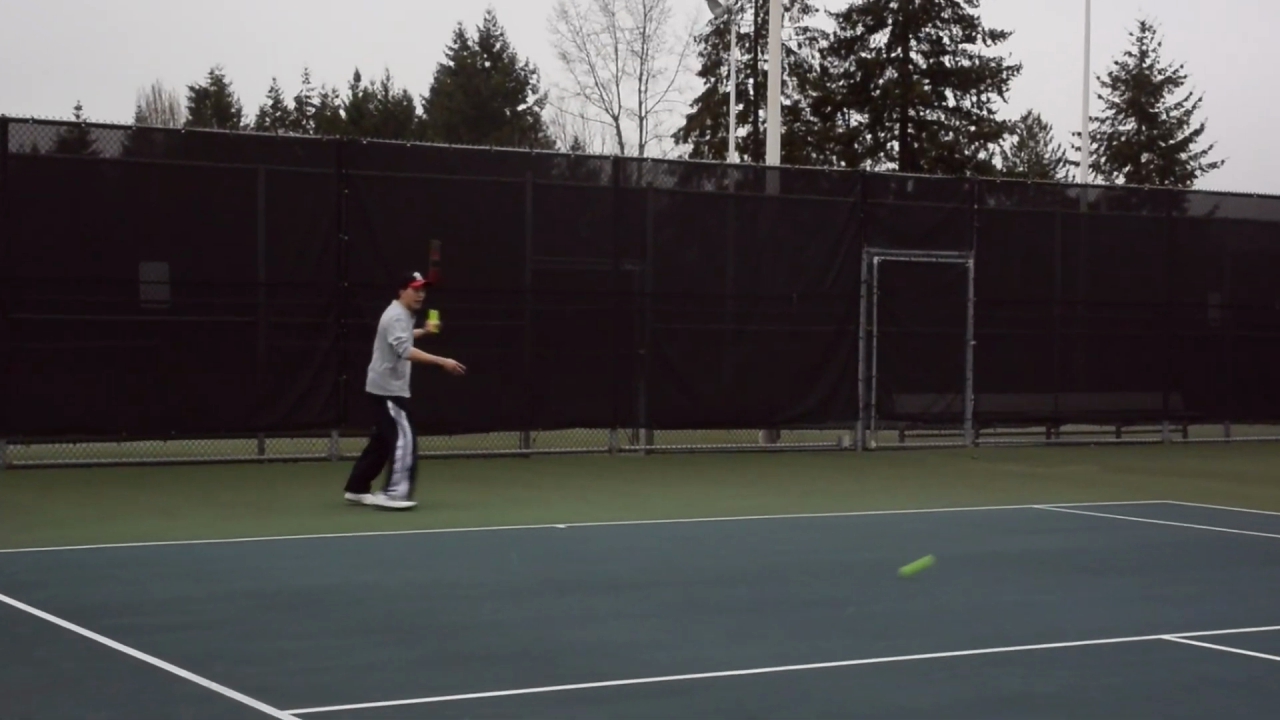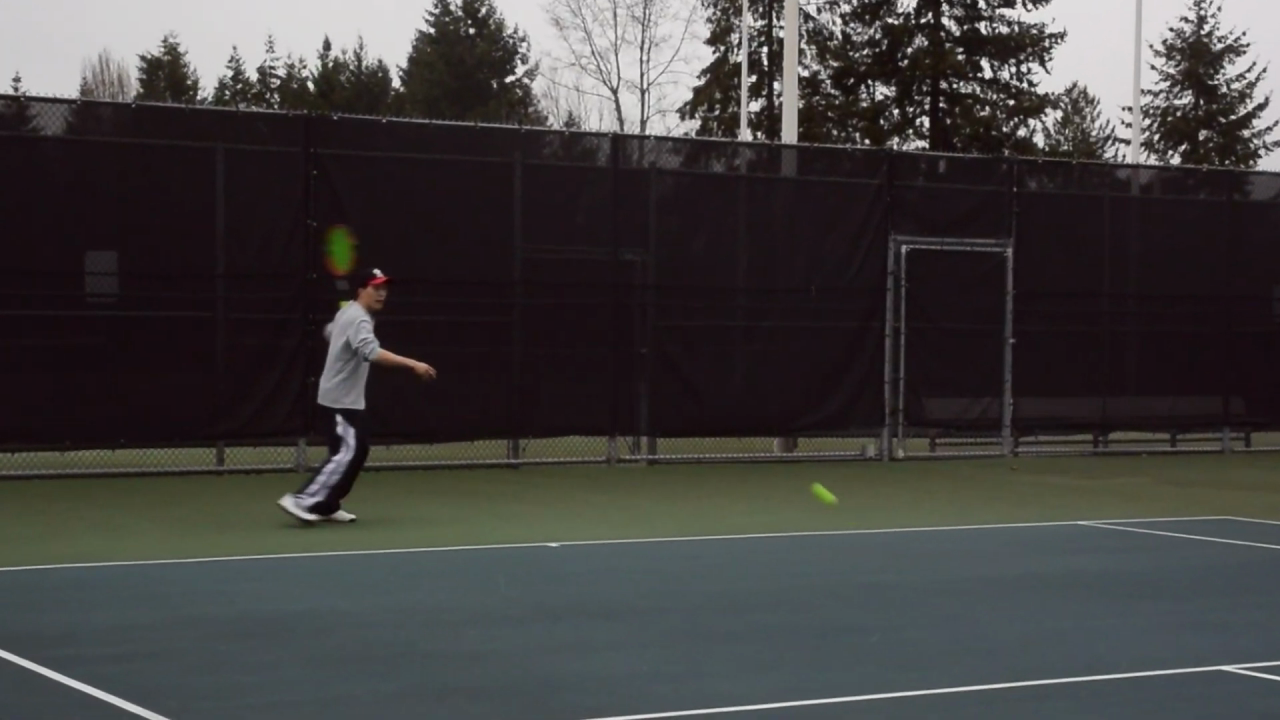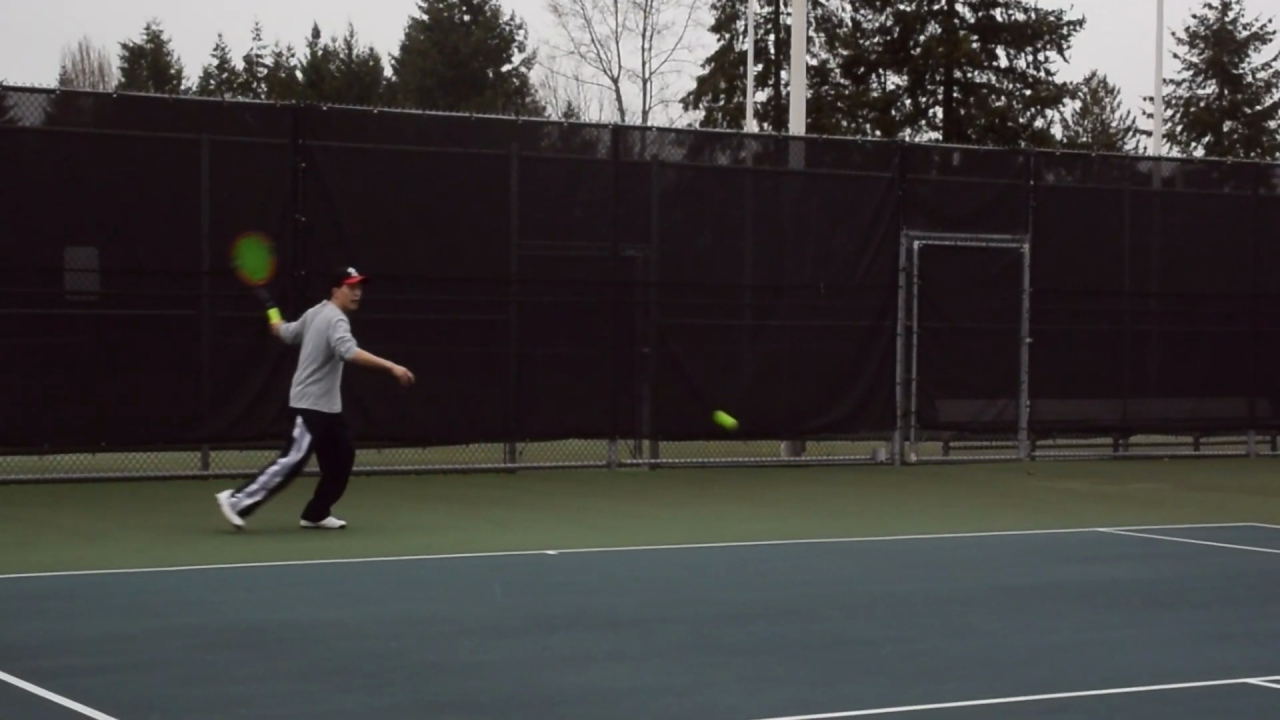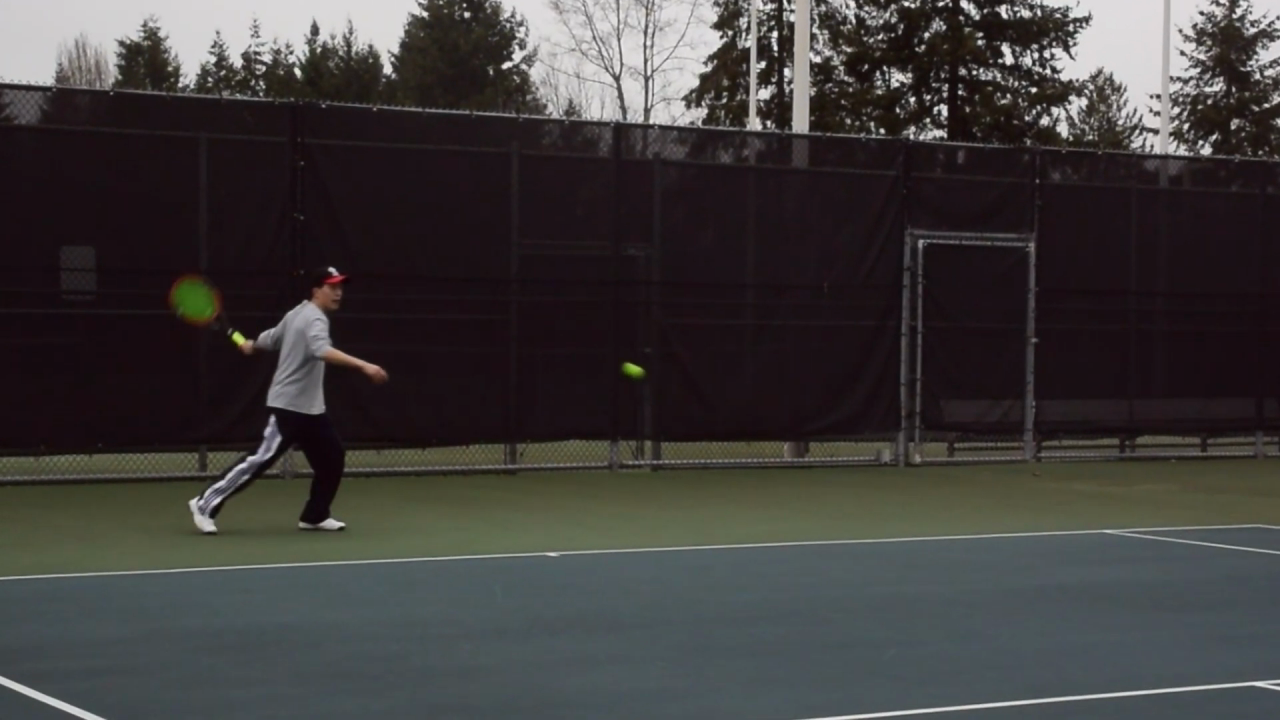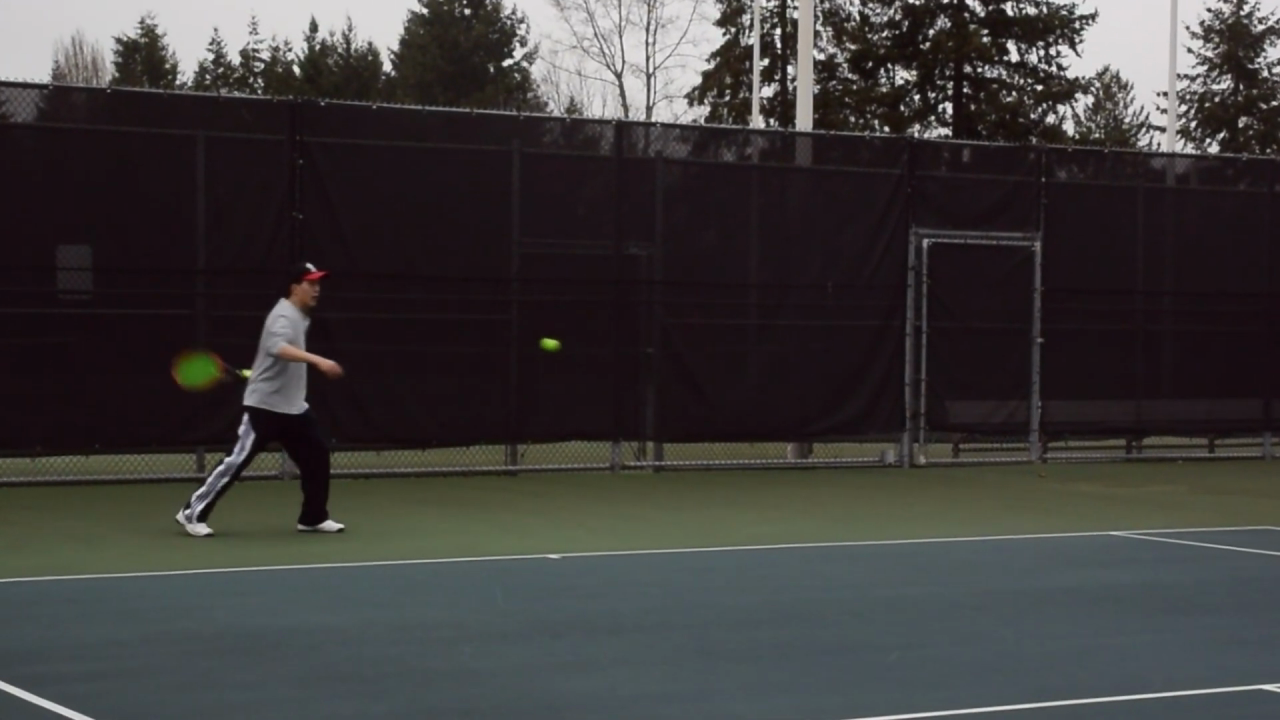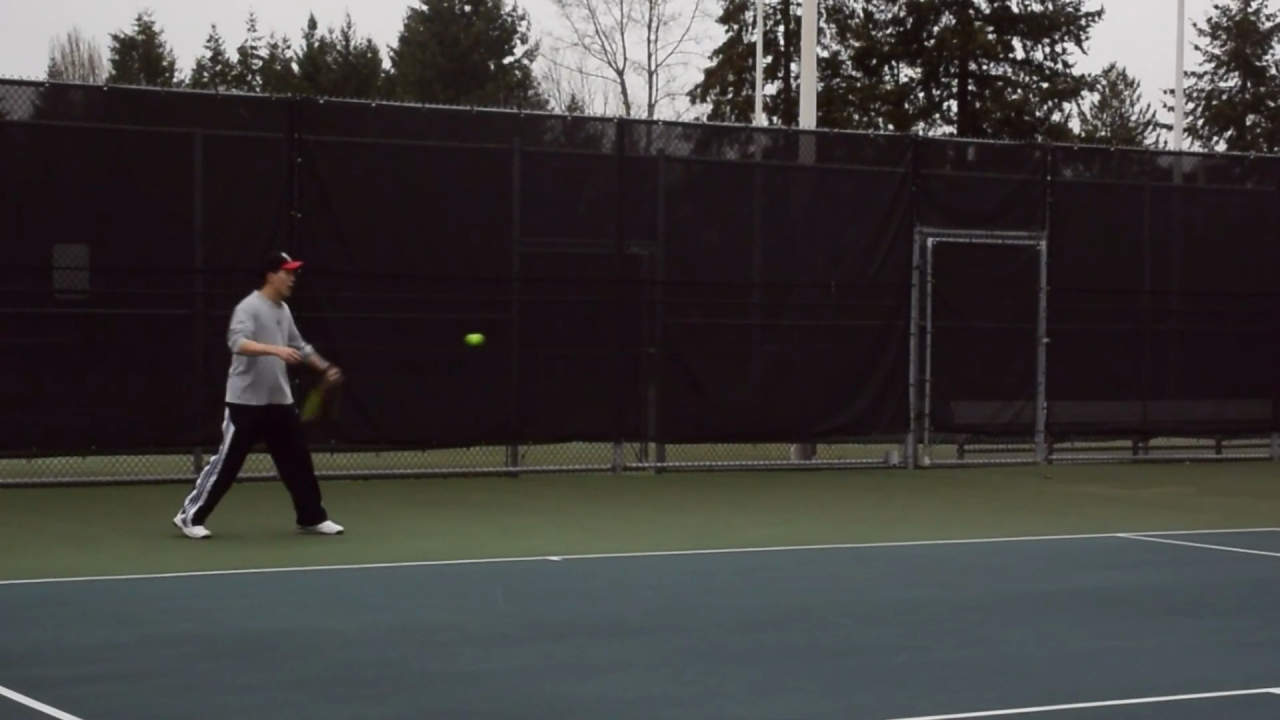
dt=0.2s
person 1, frame 1
left shoulder: (398, 314)
right shoulder: (398, 317)
right elbow: (405, 351)
left wrist: (423, 331)
right wrist: (442, 362)
left hip: (387, 389)
right hip: (388, 390)
left knee: (383, 440)
right knee: (405, 439)
person 1, frame 2
left shoulder: (348, 312)
right shoulder: (358, 319)
left elbow: (331, 332)
right elbow: (372, 352)
right wrist: (414, 365)
left hip: (348, 400)
right hip: (340, 401)
left knee: (357, 453)
right knee: (345, 455)
left ankle: (325, 507)
right ankle: (301, 502)
person 1, frame 3
left shoulder: (317, 312)
right shoulder: (335, 319)
left elbow: (289, 334)
right elbow: (349, 352)
left wrist: (278, 326)
right wrist: (392, 367)
left hip: (327, 406)
right hip: (311, 405)
left knee: (342, 458)
right knee: (293, 460)
left ankle: (316, 514)
right ankle: (235, 501)
person 1, frame 4
left shoulder: (299, 313)
right shoulder: (315, 319)
left elbow: (272, 338)
right elbow: (322, 351)
left wrist: (251, 345)
right wrist: (363, 365)
left hip: (311, 408)
right hip: (288, 406)
left knee: (332, 457)
right knee: (260, 459)
left ankle: (315, 516)
right ankle: (205, 505)
person 1, frame 5
left shoulder: (298, 317)
right shoulder: (284, 316)
right elbow: (278, 347)
right wrist: (319, 361)
left hip: (294, 407)
right hip: (264, 406)
left knee: (317, 457)
right knee: (237, 461)
left ankle: (314, 517)
right ankle: (193, 514)
person 1, frame 6
left shoulder: (282, 310)
right shoulder: (249, 307)
left elbow: (297, 344)
right elbow: (238, 342)
left wrist: (324, 366)
right wrist: (276, 350)
left hip: (279, 400)
right hip: (244, 400)
left knee: (297, 459)
right knee: (227, 461)
left ankle: (314, 517)
right ankle: (190, 518)
